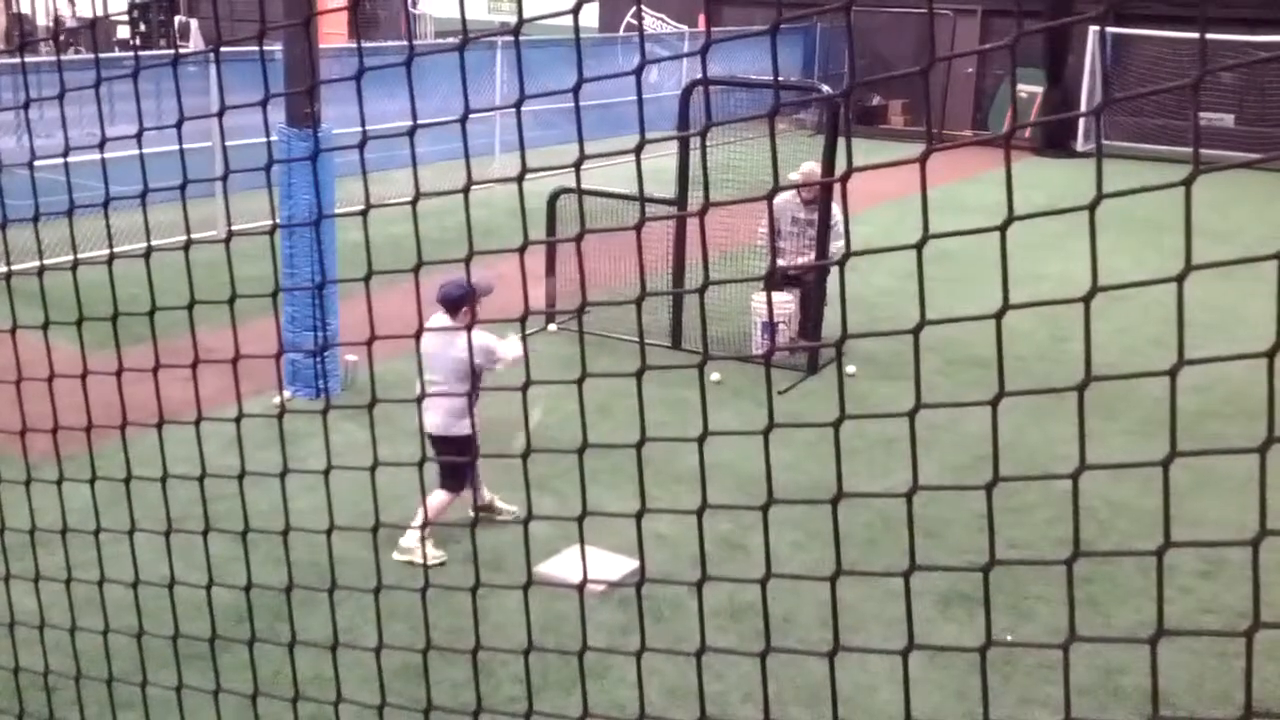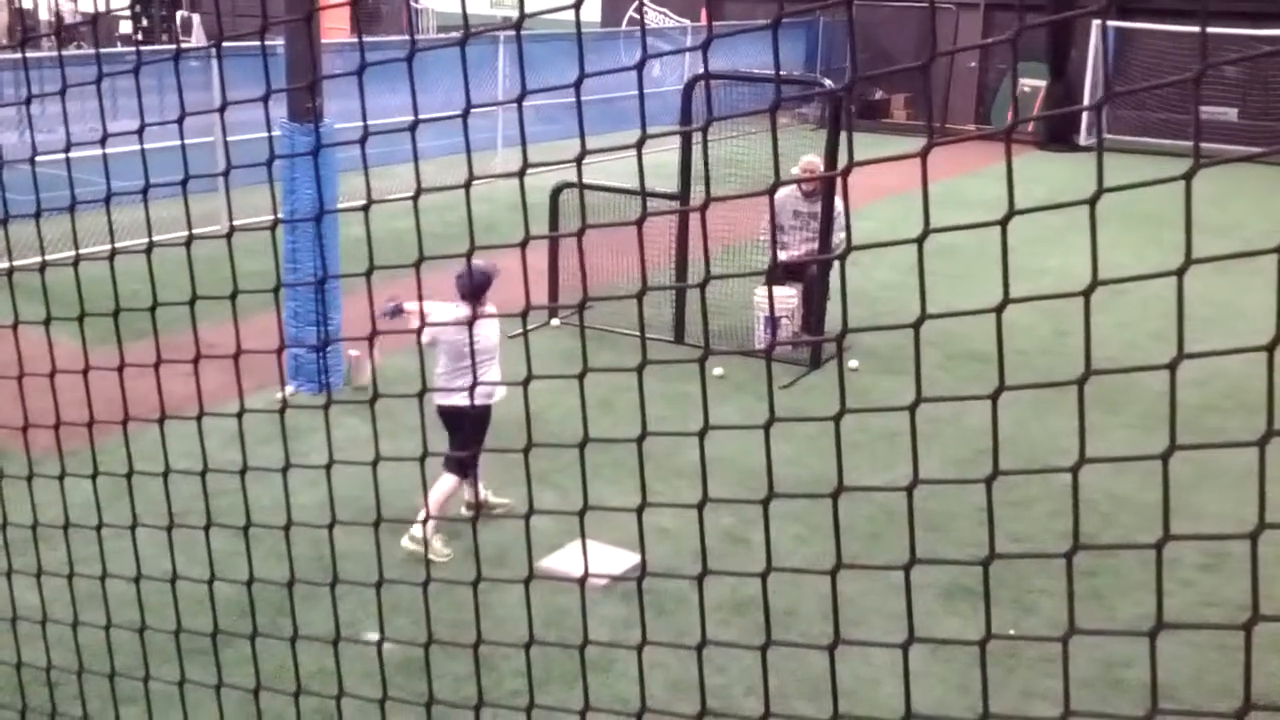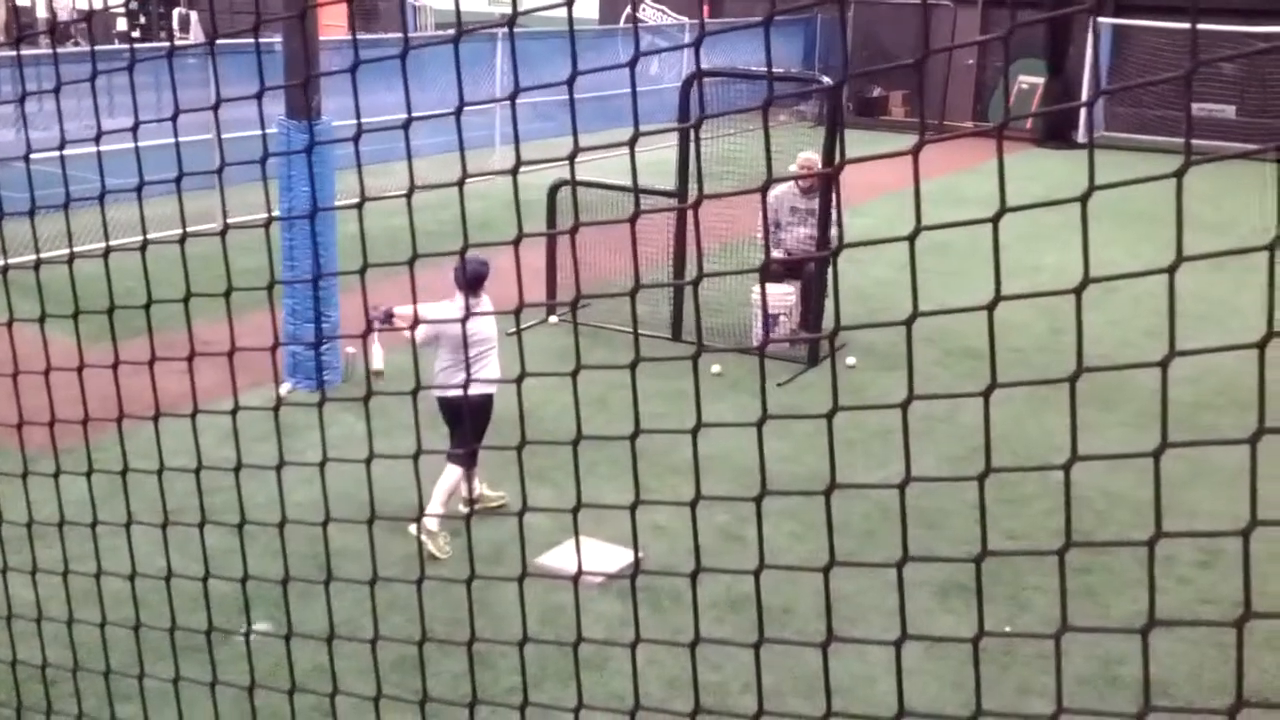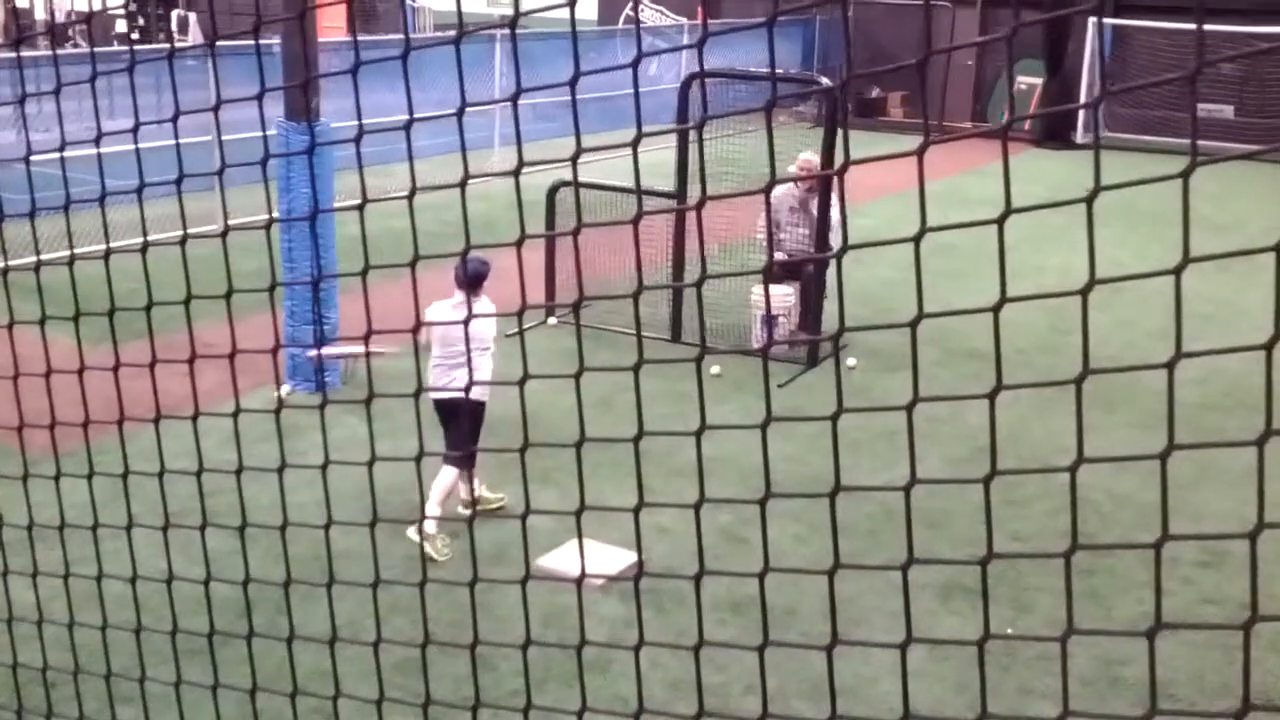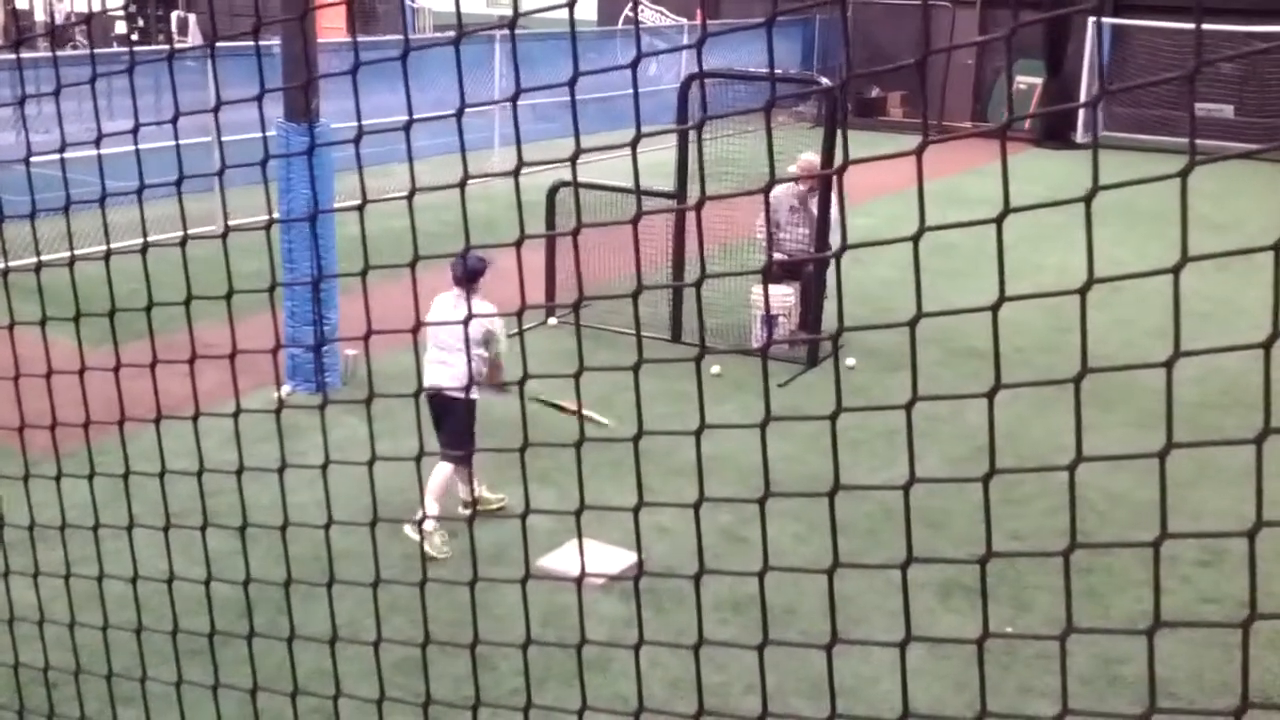
dt=0.2s
person 1, frame 1
left shoulder: (432, 326)
right shoulder: (477, 342)
right elbow: (510, 351)
right wrist: (516, 342)
left hip: (432, 414)
right hip: (453, 421)
left knee: (467, 458)
right knee: (453, 485)
left ankle: (482, 501)
right ankle: (413, 538)
person 1, frame 2
left shoulder: (439, 320)
right shoulder: (489, 315)
left elbow: (423, 338)
right elbow: (454, 310)
left wrist: (402, 307)
right wrist: (406, 307)
left hip: (445, 399)
right hip: (477, 401)
left knee: (467, 449)
right knee: (458, 465)
left ankle: (476, 497)
right ankle: (422, 528)
person 1, frame 3
left shoulder: (442, 316)
right shoulder: (485, 304)
left elbow: (418, 337)
right elbow: (434, 310)
left wrist: (390, 316)
right wrist: (393, 313)
left hip: (446, 392)
right hip: (479, 393)
left knee: (465, 445)
right knee: (461, 456)
left ankle: (472, 492)
right ankle: (430, 520)
person 1, frame 4
left shoulder: (436, 310)
right shoulder: (488, 309)
left elbow: (425, 339)
left hip: (440, 391)
right hip: (471, 393)
left knee: (463, 446)
right knee: (457, 457)
left ankle: (471, 494)
right ankle: (428, 522)
person 1, frame 5
left shoulder: (439, 303)
right shoulder: (489, 314)
right elbow: (495, 358)
right wrist: (495, 379)
left hip: (434, 384)
right hip: (460, 389)
left knee: (461, 444)
right knee: (453, 454)
left ankle: (470, 494)
right ankle: (426, 519)
person 2, frame 1
left shoulder: (830, 209)
right shoulder: (782, 201)
left elbow: (836, 246)
right elbow: (766, 232)
left wrist: (805, 261)
right wrist: (775, 258)
left hip: (813, 265)
right hip: (783, 262)
left knee: (812, 282)
right knee: (772, 279)
left ankle: (808, 337)
person 2, frame 2
left shoulder: (832, 202)
right shoulder: (782, 196)
left elbow: (838, 238)
right elbow: (768, 229)
left wrist: (810, 249)
right wrist: (778, 251)
left hip: (816, 257)
right hip: (786, 256)
left knee: (815, 276)
right knee: (773, 273)
left ankle: (811, 331)
person 2, frame 3
left shoulder: (828, 199)
right shoulder: (779, 193)
left elbow: (834, 235)
right elbow: (765, 226)
left wrist: (810, 234)
right wrist: (772, 249)
left hip: (813, 255)
right hip: (784, 253)
left knee: (812, 273)
right knee: (770, 270)
left ankle: (808, 327)
person 2, frame 4
left shoulder: (827, 199)
right shoulder: (779, 194)
left elbow: (828, 233)
right elbow: (765, 226)
left wrist: (807, 209)
right wrist: (773, 251)
left hip: (813, 256)
right hip: (783, 254)
left knee: (812, 274)
right knee: (771, 272)
left ankle: (808, 329)
person 2, frame 5
right shoulder: (779, 193)
right elbow: (764, 226)
left wrist: (805, 206)
right wrist: (771, 252)
left hip: (812, 256)
right hip: (782, 255)
left knee: (812, 273)
right knee: (770, 271)
left ankle: (807, 327)
